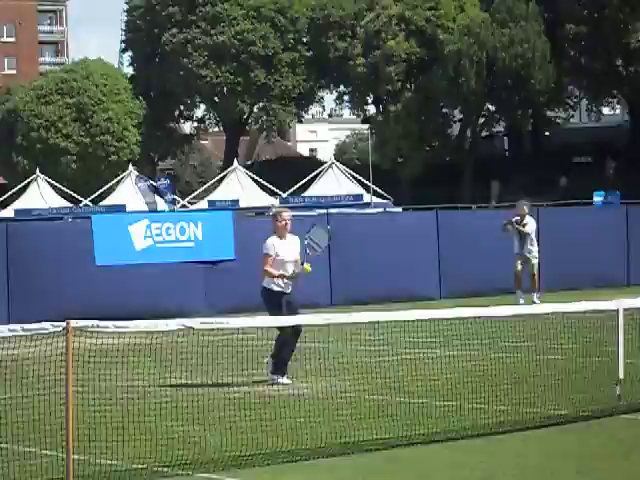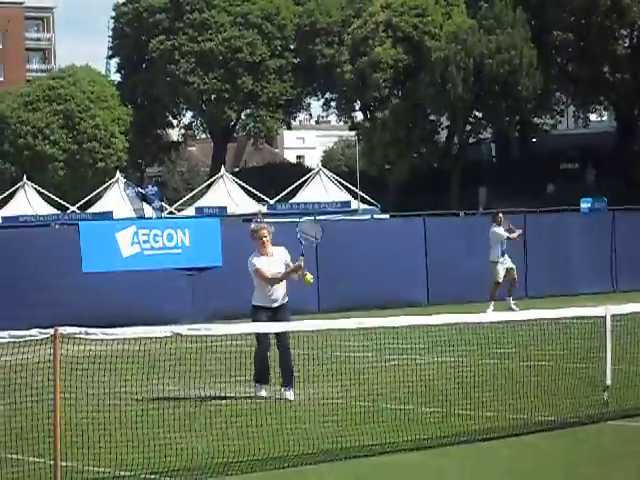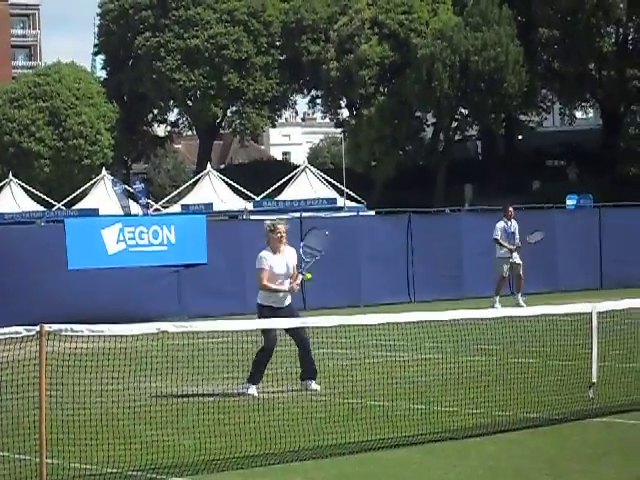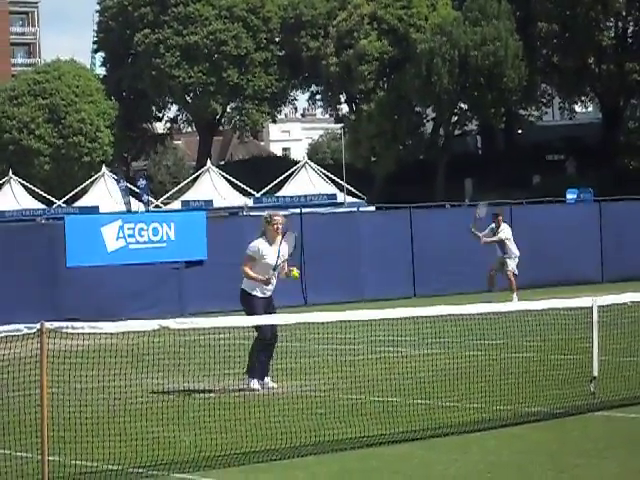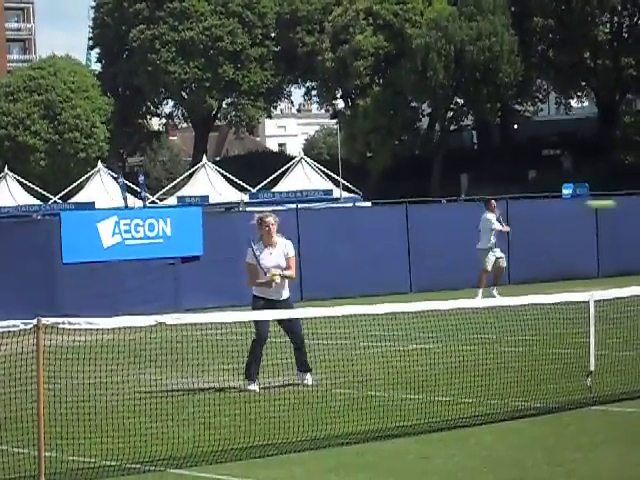
dt=1s
person 1, frame 1
left shoulder: (295, 240)
right shoulder: (271, 243)
right elbow: (266, 270)
left wrist: (301, 268)
right wrist: (283, 276)
left hip: (287, 292)
right hip: (272, 292)
left knee: (296, 328)
right knee: (285, 330)
left ankle: (277, 361)
right ankle: (277, 373)
person 1, frame 2
left shoulder: (282, 251)
right shoulder: (254, 261)
left elbow: (292, 274)
right elbow: (270, 280)
left wrist: (300, 271)
right wrist: (291, 271)
left hip: (281, 306)
right hip: (261, 308)
left knee: (284, 344)
right knee: (263, 345)
left ankle: (287, 387)
right ankle: (260, 383)
person 1, frame 3
left shoulder: (290, 252)
right shoulder: (264, 257)
right elbow: (263, 285)
left wrist: (297, 278)
right wrist: (285, 289)
left hip: (286, 306)
right hip: (268, 308)
left knee: (303, 341)
right knee: (270, 343)
left ankle: (308, 379)
right ankle: (251, 383)
person 1, frame 4
left shoulder: (283, 246)
right shoulder: (257, 246)
left elbow: (283, 272)
right elbow: (245, 269)
left wrist: (290, 273)
right wrist: (260, 279)
left hip: (268, 297)
right hip: (251, 296)
left knee: (272, 336)
right knee: (264, 334)
left ankle: (263, 377)
right ankle: (252, 377)
person 1, frame 5
left shoulder: (286, 245)
right shoulder: (254, 251)
left elbow: (292, 273)
right elbow: (251, 280)
left wrist: (279, 273)
right wrist: (264, 281)
left hip: (283, 299)
right hip: (261, 300)
left knee: (297, 335)
right knee: (261, 336)
left ankle: (304, 372)
right ankle: (251, 379)
